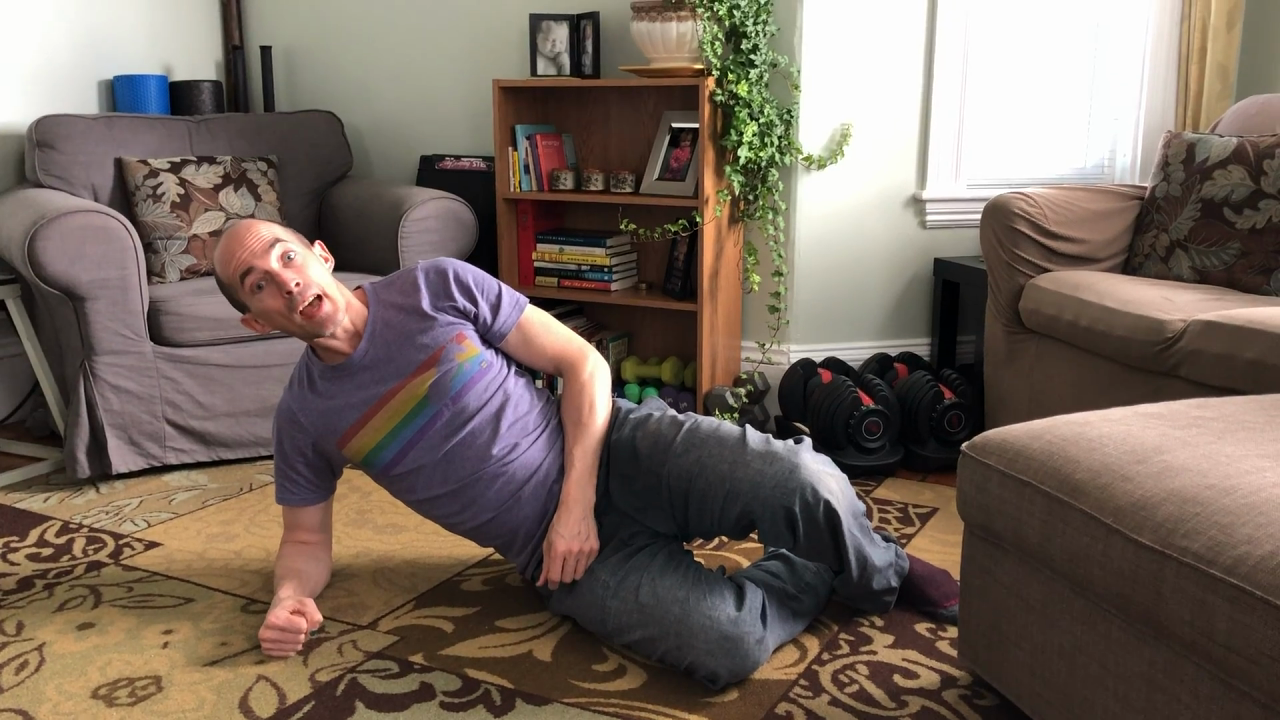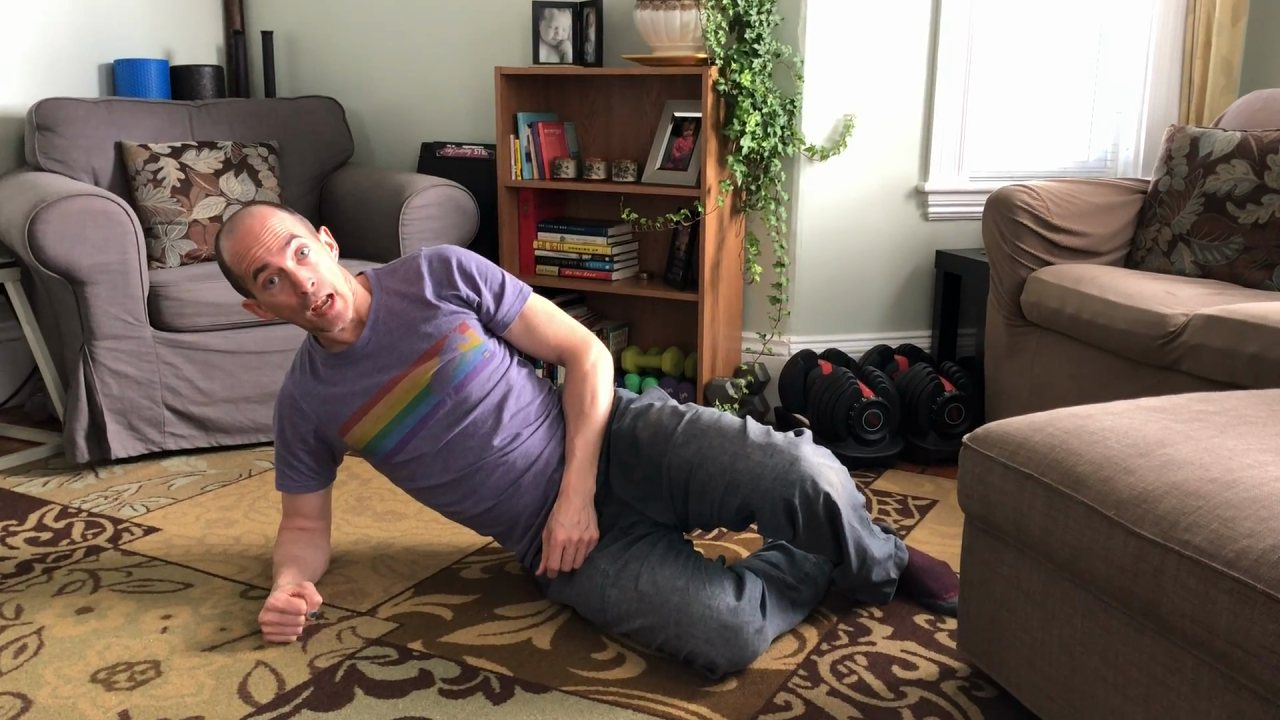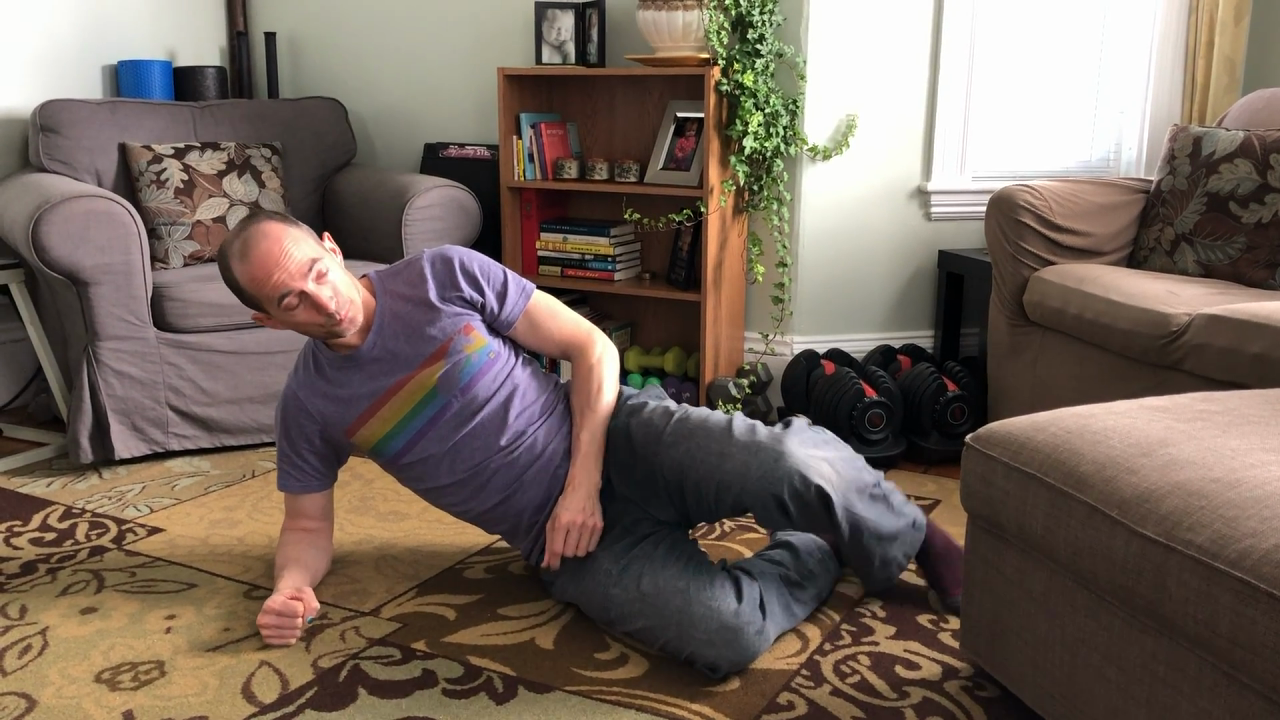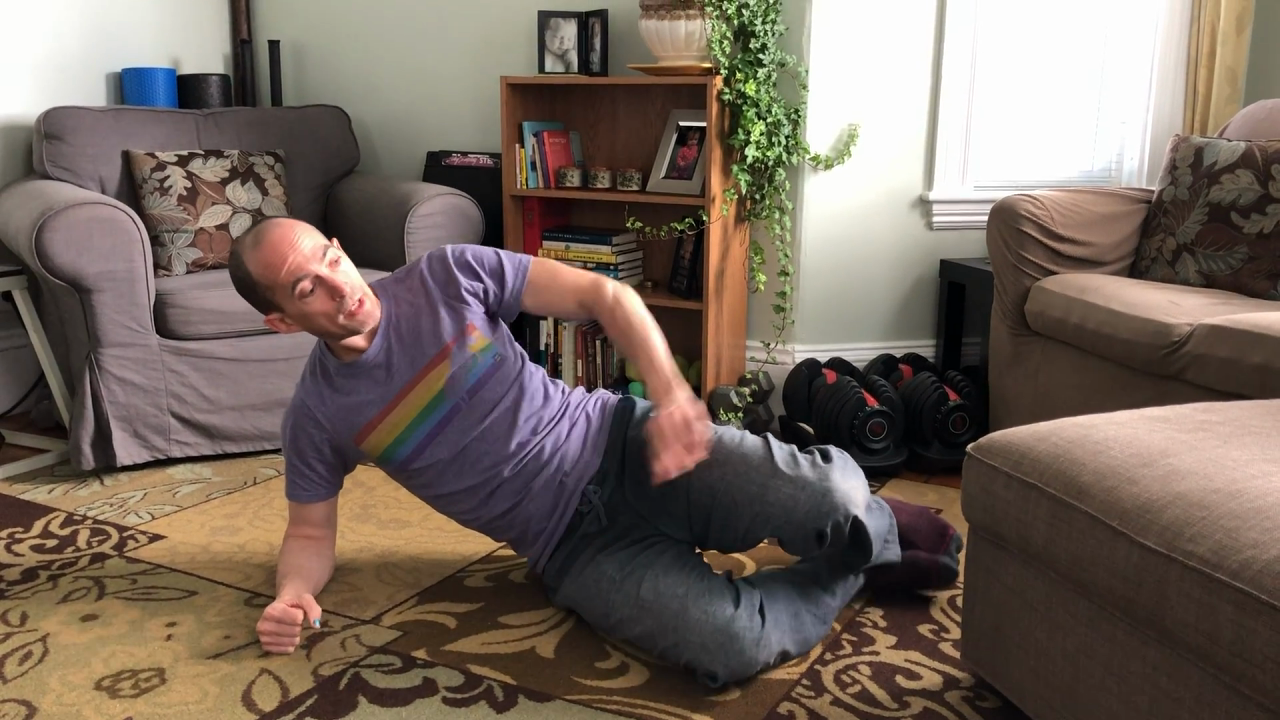
dt=1s
person 1, frame 1
left shoulder: (437, 286)
right shoulder: (304, 416)
left elbow: (582, 364)
right elbow: (306, 537)
left wrist: (578, 501)
right wrist: (289, 597)
left hip: (617, 450)
right hip: (552, 546)
left knee: (804, 483)
right knee: (726, 648)
left ankle: (879, 571)
right ankle: (809, 574)
person 1, frame 2
left shoulder: (441, 273)
right shoulder: (304, 404)
left elbow: (585, 355)
right elbow: (304, 525)
left wrist: (578, 492)
right wrist: (288, 584)
left hip: (616, 441)
right hip: (550, 535)
left knee: (804, 475)
right knee: (726, 636)
left ankle: (878, 564)
right ankle: (810, 566)
person 1, frame 3
left shoulder: (444, 273)
right shoulder: (307, 405)
left elbow: (592, 348)
right elbow: (307, 524)
left wrist: (583, 481)
right wrist: (290, 587)
left hip: (623, 437)
right hip: (560, 534)
left knee: (790, 464)
right knee: (726, 634)
left ankle: (897, 537)
right ankle: (820, 554)
person 1, frame 4
left shoulder: (447, 275)
right shoulder: (316, 416)
left elbow: (602, 295)
right elbow: (310, 532)
left wrist: (669, 389)
right wrist: (291, 594)
left hip: (620, 447)
right hip: (573, 542)
left knee: (826, 498)
right knee: (728, 645)
left ankle: (870, 526)
right ankle: (852, 570)
